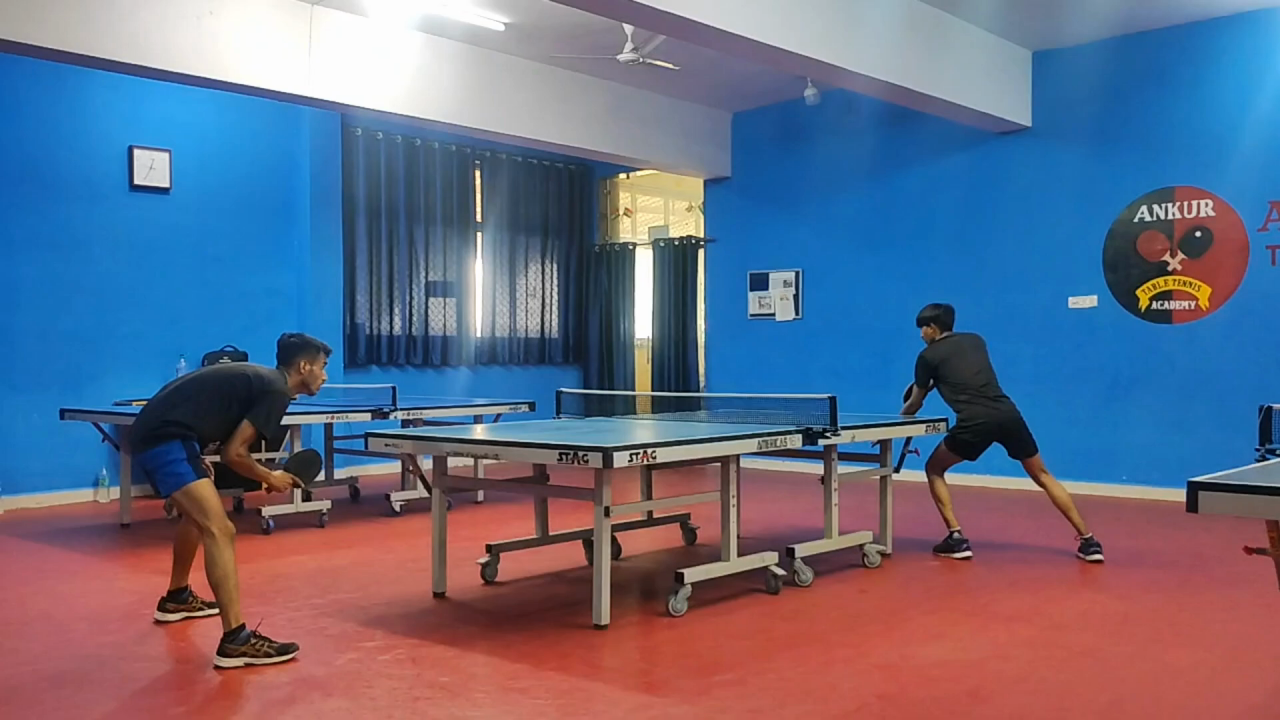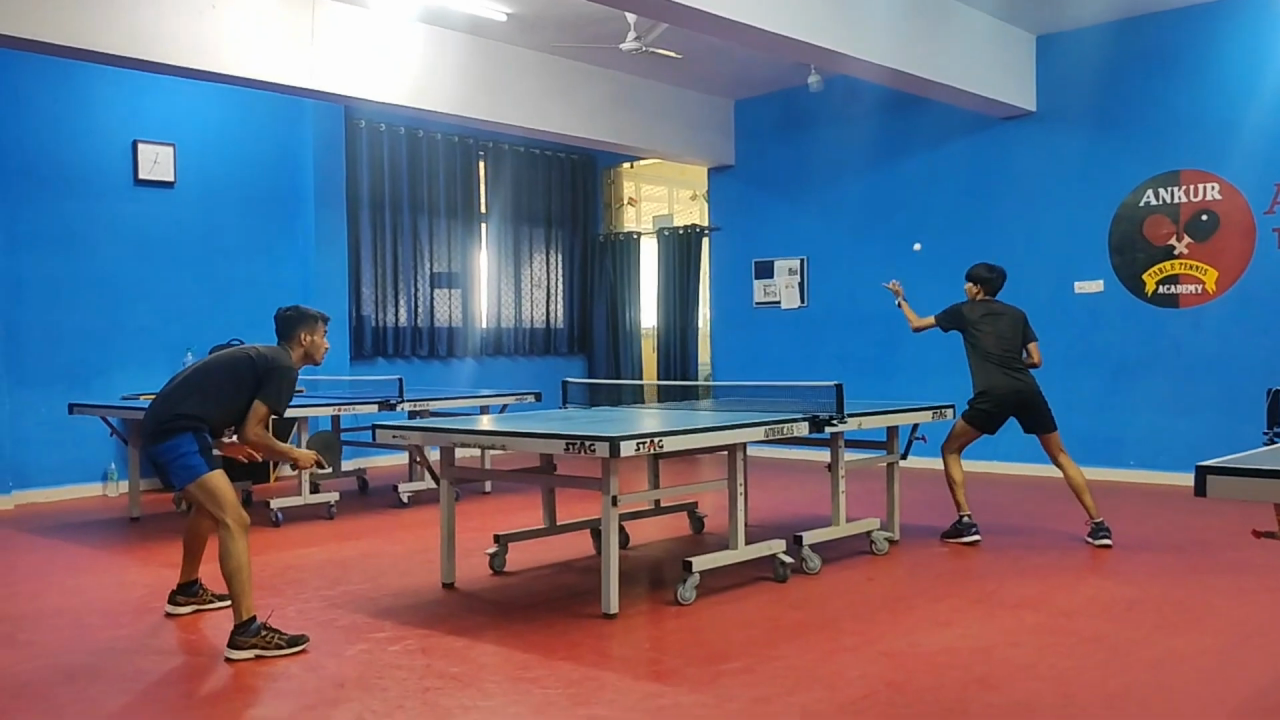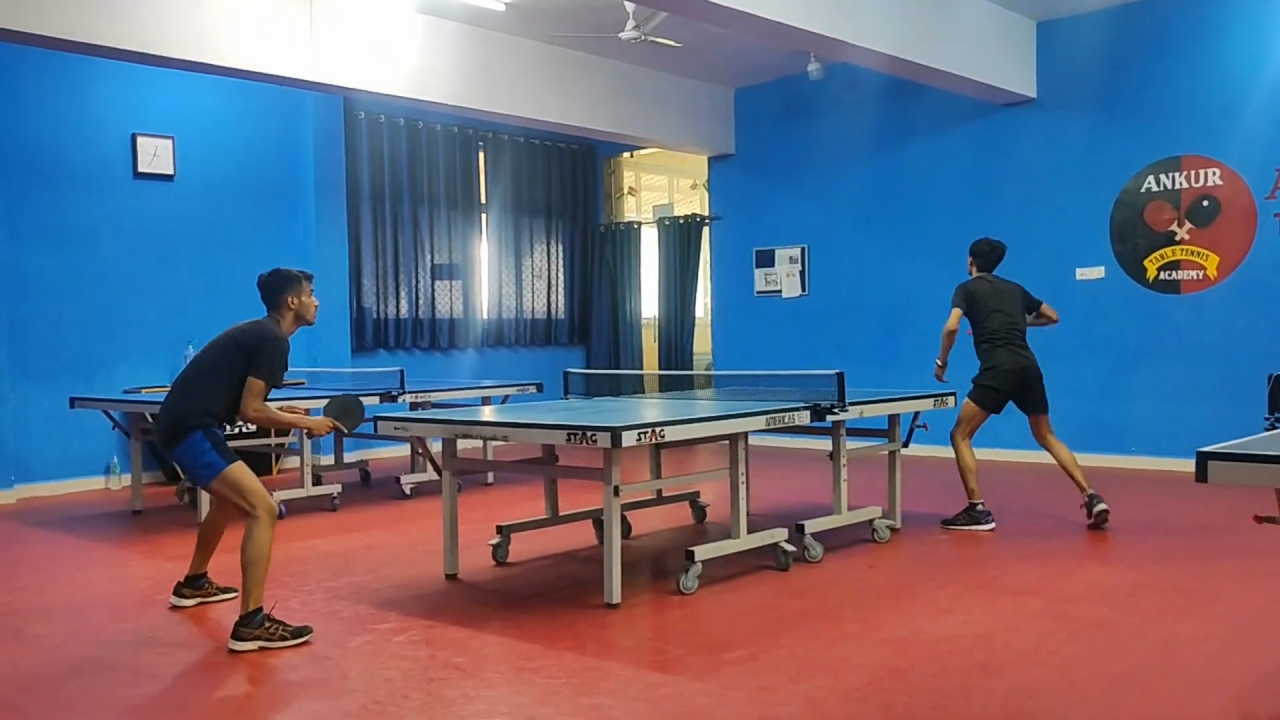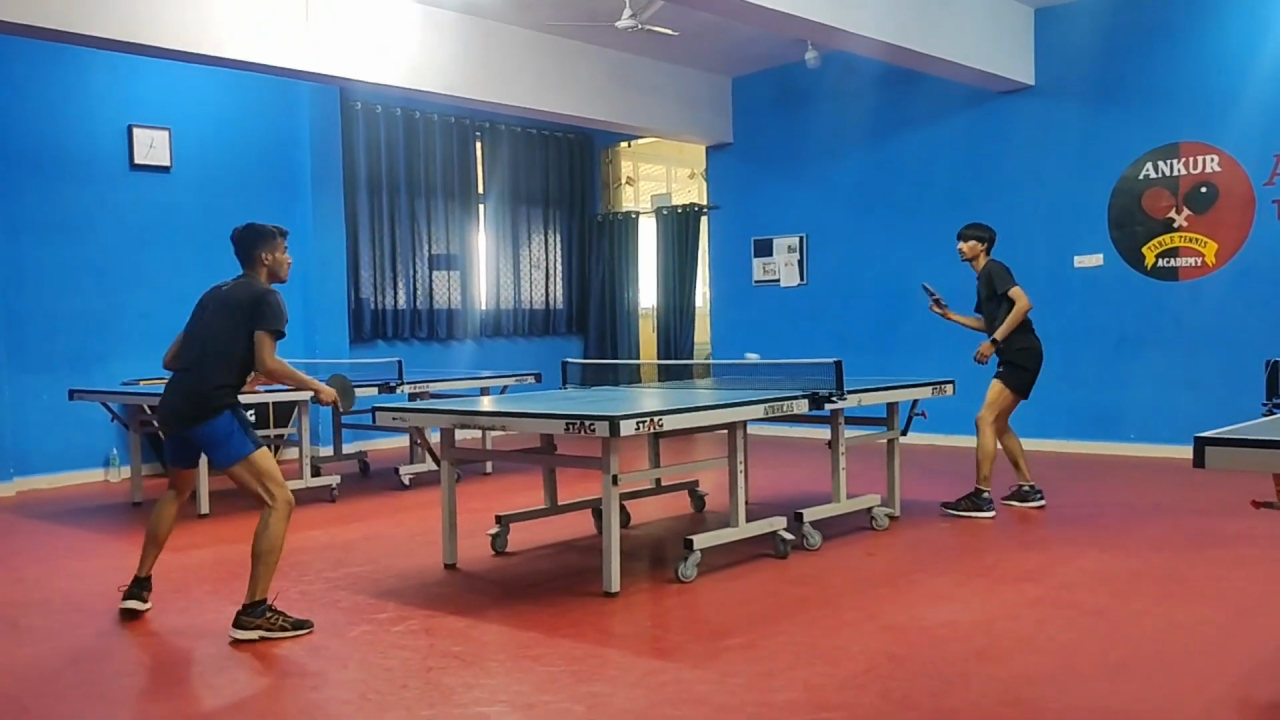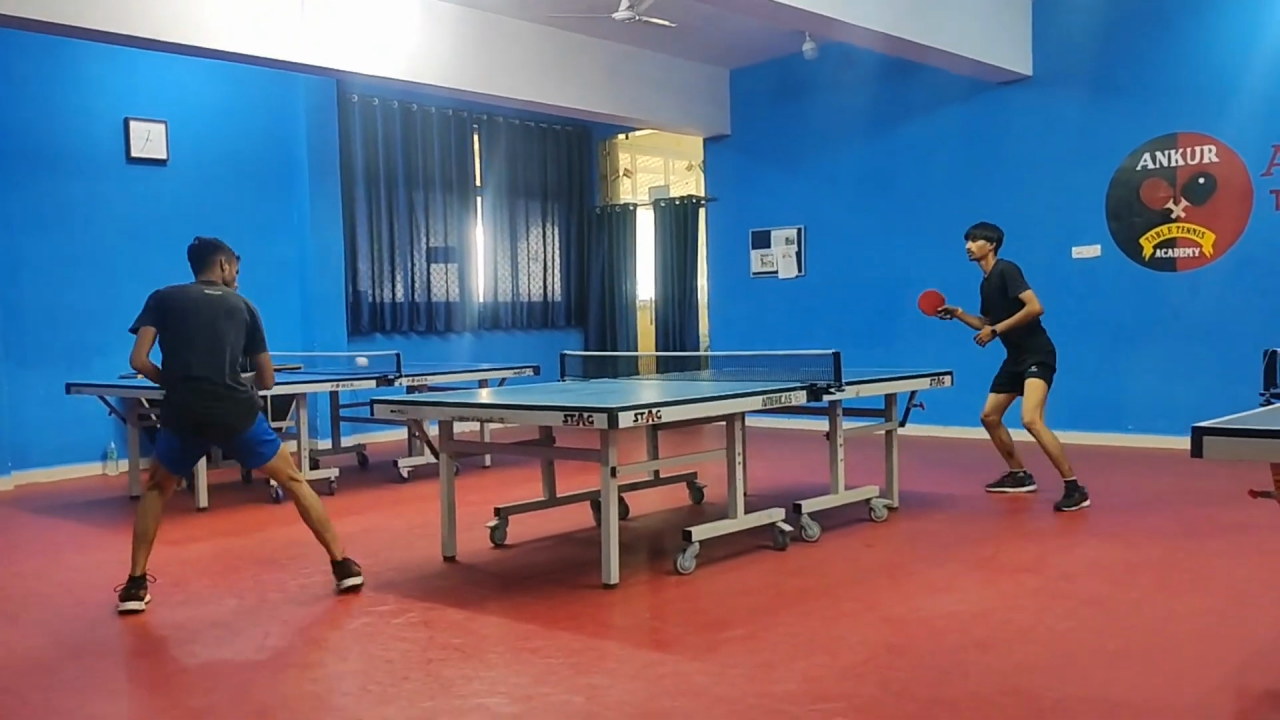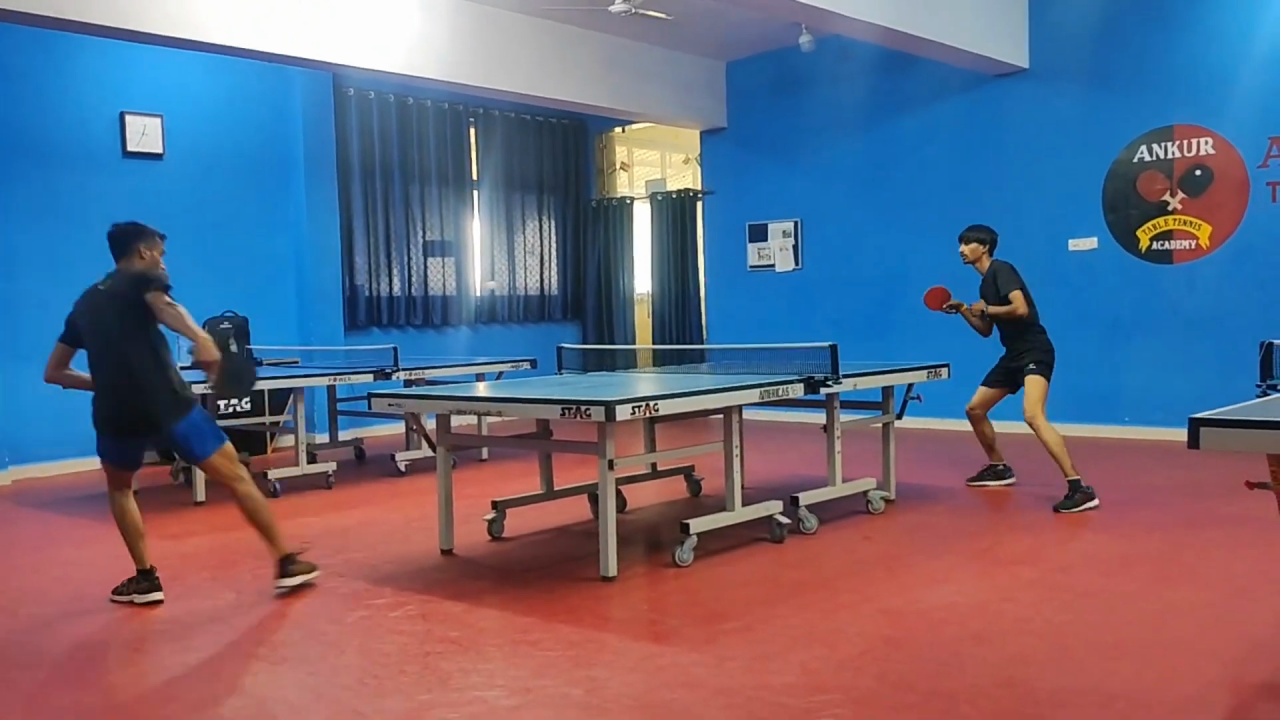
dt=0.4s
person 1, frame 1
left shoulder: (258, 378)
right shoulder: (276, 391)
right elbow: (233, 453)
left wrist: (195, 459)
right wrist: (270, 478)
left hip: (151, 434)
right hip: (165, 440)
left knee: (199, 511)
right knee: (219, 529)
left ankle: (177, 597)
right ankle: (235, 641)
person 1, frame 2
left shoulder: (261, 358)
right shoulder: (283, 368)
right elbow: (251, 434)
left wrist: (223, 443)
right wrist: (294, 454)
left hip: (161, 427)
right hip: (177, 433)
left knee: (209, 504)
right knee: (234, 520)
left ankle: (187, 590)
right ankle: (246, 632)
person 1, frame 3
left shoulder: (253, 332)
right shoulder: (273, 340)
right elbow: (250, 410)
left wrist: (282, 412)
right wrist: (306, 423)
left hip: (178, 424)
right hip: (191, 430)
left knee: (229, 499)
right knee: (262, 510)
left ankle: (194, 583)
right ankle: (251, 623)
person 1, frame 4
left shoulder: (213, 295)
right shoulder: (265, 297)
left elbow: (172, 360)
right elbow: (268, 363)
right wrist: (316, 387)
left hip: (174, 406)
right hip: (213, 410)
left knee: (177, 490)
right knee: (278, 501)
left ankle: (140, 586)
right ankle: (253, 613)
person 1, frame 5
left shoulder: (163, 298)
right shoulder: (242, 306)
left elbow: (139, 362)
right elbow: (265, 378)
left hip: (184, 413)
right hip: (238, 413)
left knee: (157, 488)
right knee: (295, 483)
left ankle: (137, 584)
right ankle: (342, 564)
person 1, frame 6
left shoulder: (86, 303)
right shoulder: (145, 278)
left elbow: (53, 372)
right elbow: (166, 308)
right wrist: (205, 343)
left hip: (114, 413)
right hip: (168, 403)
left knee: (118, 488)
right knee: (236, 480)
left ankle: (146, 577)
right ankle: (285, 561)
person 2, frame 1
left shoulder: (928, 356)
right shoulder: (976, 341)
left elbow: (915, 402)
left hip: (975, 423)
right hip: (1008, 414)
left knee: (934, 469)
right knee: (1043, 477)
left ankle: (957, 538)
right ankle: (1088, 541)
person 2, frame 2
left shoulder: (964, 311)
right shoulder: (1017, 314)
left elbow: (917, 324)
right elbow: (1036, 360)
left wrist: (900, 299)
left hip: (993, 394)
right hip: (1028, 390)
left knee: (950, 450)
right knee: (1060, 456)
left ankle: (966, 522)
right ankle: (1098, 525)
person 2, frame 3
left shoulder: (967, 288)
right shoulder: (1014, 288)
left elbow: (951, 327)
right elbow: (1052, 317)
left wrist: (941, 361)
left hip: (998, 370)
right hip: (1028, 367)
left knee: (960, 435)
right knee: (1046, 436)
left ankle: (978, 511)
right ankle: (1092, 498)
person 2, frame 4
left shoulder: (996, 269)
right shoulder: (982, 281)
left elbow: (1024, 304)
right elbow: (988, 324)
left wrist: (992, 344)
right wrist: (948, 315)
left hip: (1021, 354)
right hip: (1012, 357)
left knee: (985, 420)
right knee: (998, 424)
left ankle: (981, 497)
right ankle: (1029, 489)
person 2, frame 5
left shoulder: (1007, 270)
right shoulder: (986, 283)
left elbow: (1035, 308)
right elbow: (986, 324)
left wrist: (995, 330)
right wrist: (958, 314)
left hip: (1037, 355)
right hip: (1015, 358)
left knee: (1032, 420)
right knee: (990, 416)
left ankle: (1074, 487)
right ankle: (1020, 474)
person 2, frame 6
left shoulder: (1002, 270)
right shoulder: (987, 281)
left elbow: (1022, 309)
right elbow: (985, 329)
left wrist: (981, 311)
right wrist: (964, 310)
left hip: (1035, 352)
right hip: (1014, 356)
left knee: (1034, 417)
right knee: (975, 409)
left ankle: (1079, 487)
right ankle: (999, 468)
